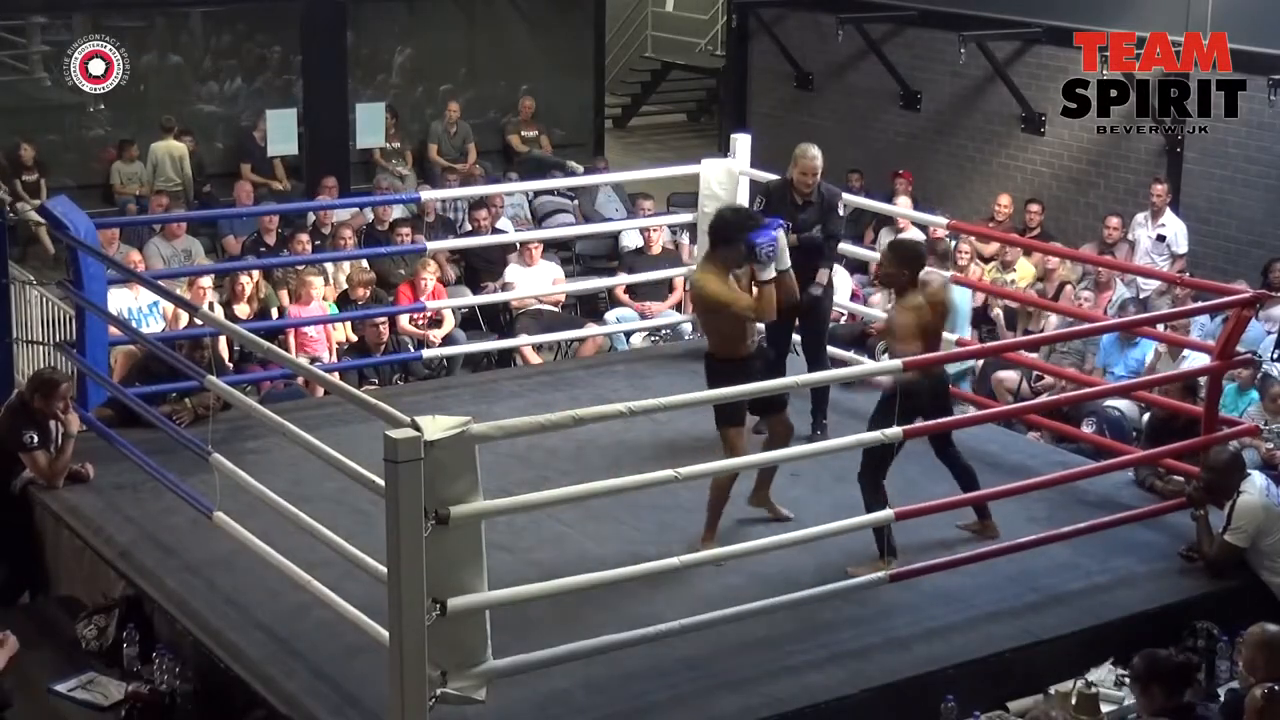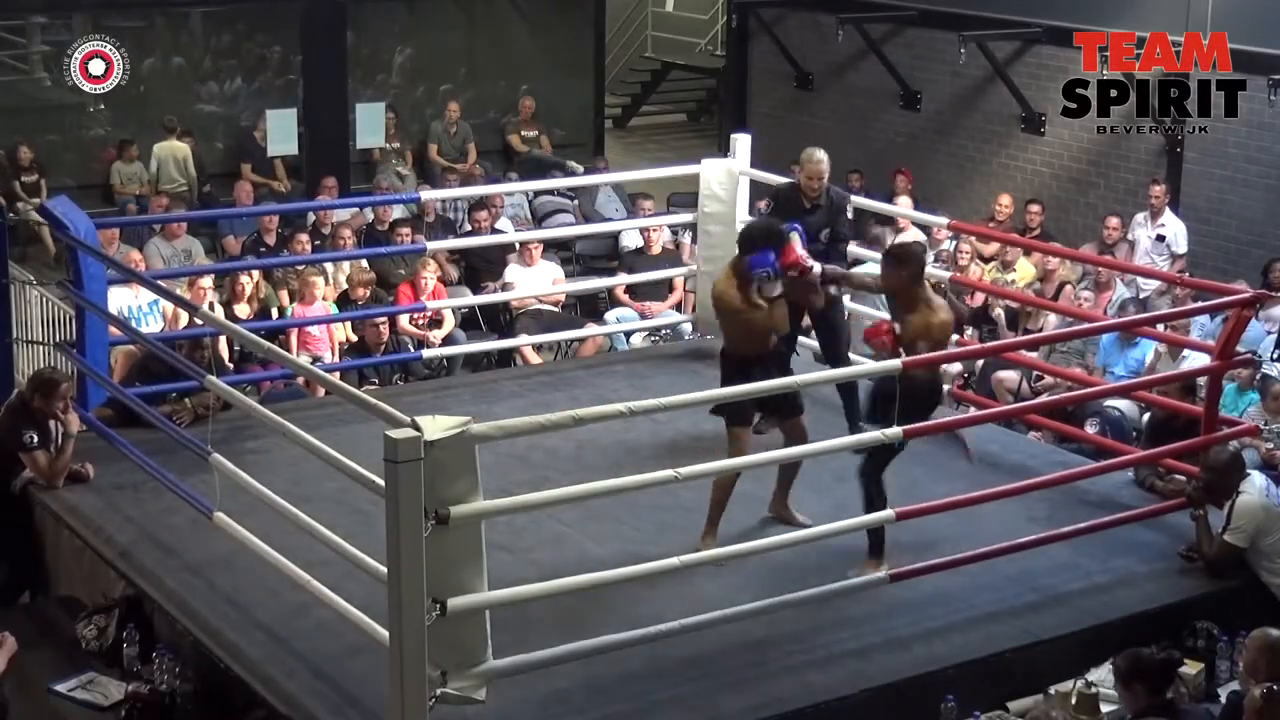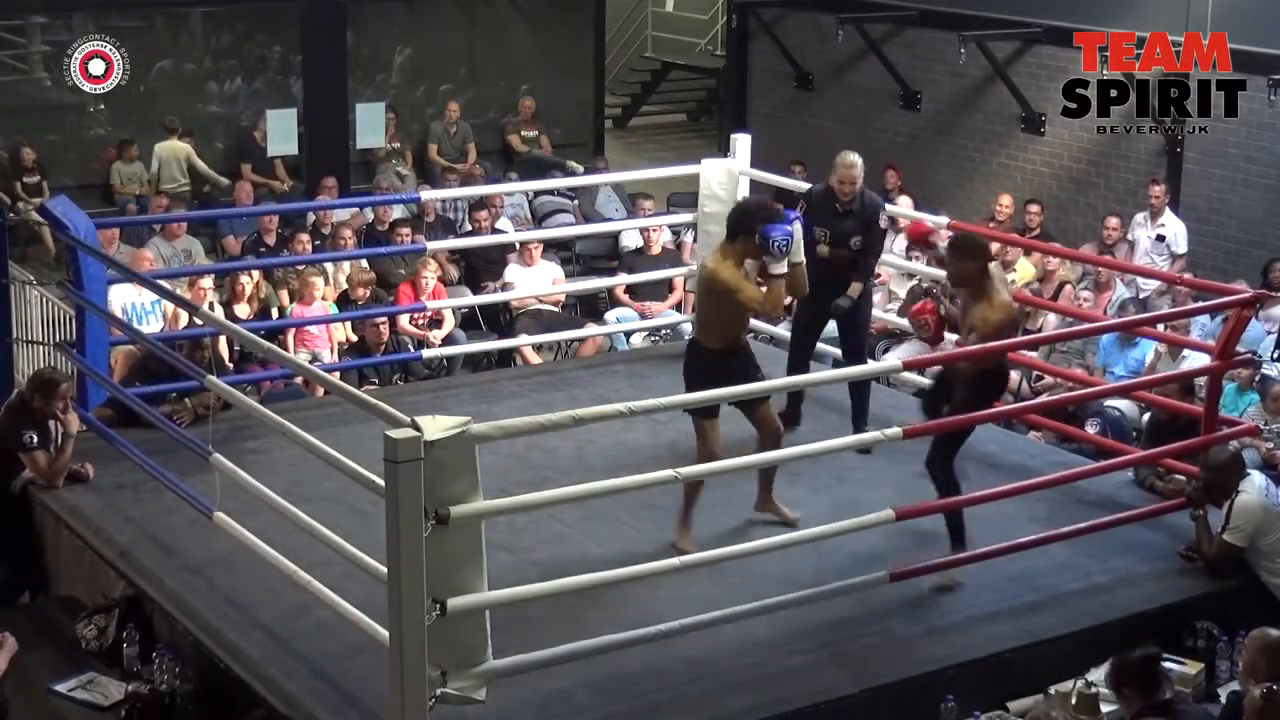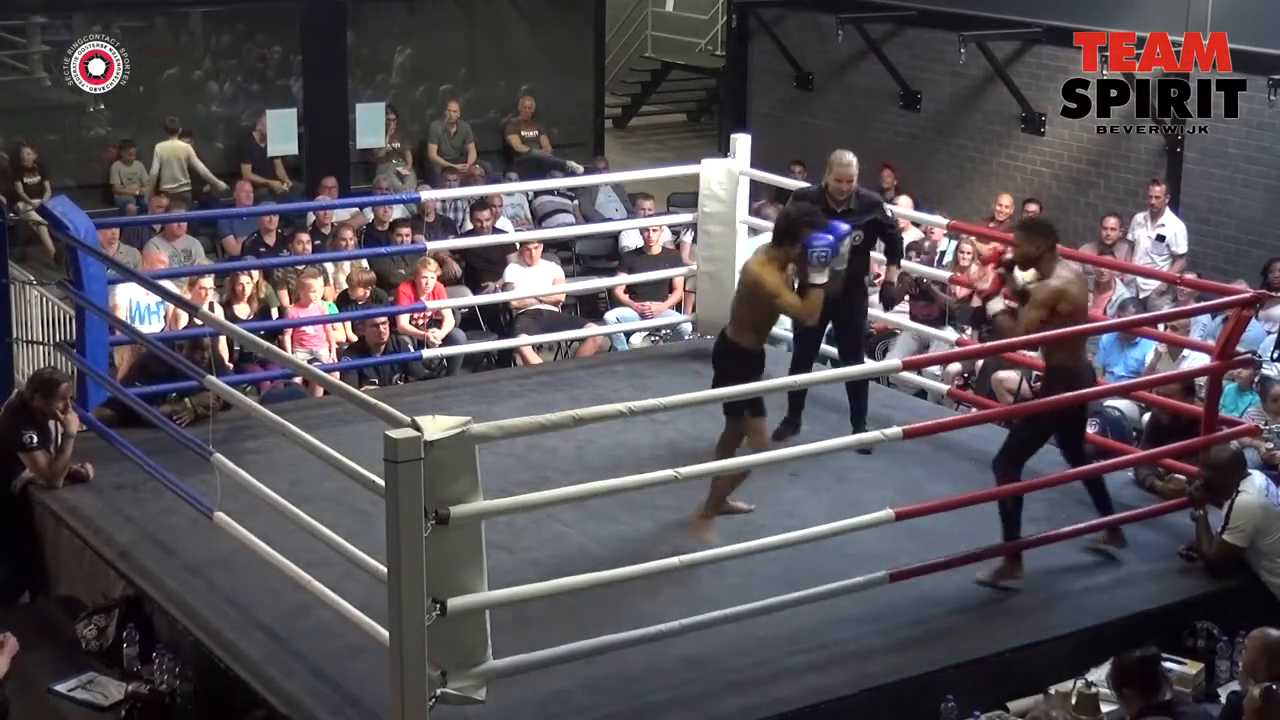
dt=0.4s
person 1, frame 1
left shoulder: (902, 316)
right shoulder: (935, 284)
left elbow: (909, 374)
left hip: (912, 392)
right hip: (936, 384)
left knee: (870, 474)
right knee: (947, 451)
left ankle: (886, 559)
right ankle: (985, 521)
person 1, frame 2
left shoulder: (938, 319)
right shoulder: (899, 286)
left elbow: (919, 373)
right elbow: (857, 280)
left wrist: (890, 352)
right wrist: (817, 271)
left hip: (919, 391)
right hip: (899, 377)
left knee: (871, 469)
right knee: (875, 414)
left ankle: (876, 557)
person 1, frame 3
left shoulder: (997, 311)
right shoulder: (981, 275)
left elbow: (962, 364)
left hip: (984, 379)
right hip: (970, 371)
left knee: (938, 462)
right knee: (932, 401)
left ankle: (959, 553)
person 1, frame 4
left shoulder: (1052, 287)
right shoulder: (1067, 272)
left elbow: (1013, 338)
right elbow: (1031, 307)
left wrist: (992, 300)
right wrist: (1010, 281)
left hip: (1061, 384)
right hip: (1080, 377)
left knee: (1006, 465)
right knee: (1076, 456)
left ankle: (1012, 563)
right ankle: (1114, 533)
person 2, frame 1
left shoulder: (738, 264)
right shoulder: (707, 283)
right elbow: (765, 314)
left wrist: (779, 256)
right wrist: (766, 268)
left hip: (756, 356)
right hip: (726, 367)
left knee: (783, 429)
right knee: (736, 456)
left ankle: (761, 495)
right ankle: (708, 538)
person 2, frame 2
left shoulder: (764, 268)
right shoulder: (726, 290)
left elbow: (815, 301)
right elbow: (780, 327)
right wrist: (772, 287)
left hip: (773, 357)
right hip: (741, 365)
left knee: (798, 436)
right knee: (739, 455)
left ankle: (780, 504)
right ankle: (709, 534)
person 2, frame 3
left shoulder: (746, 258)
right shoulder: (718, 270)
right elbow: (771, 308)
left wrist: (792, 253)
right wrist: (778, 263)
left hip: (738, 353)
right hip: (707, 359)
left knee: (773, 431)
right knee: (710, 451)
left ankle: (766, 500)
right ankle: (683, 527)
person 2, frame 4
left shoulder: (778, 260)
right shoulder: (762, 274)
left elbow: (817, 300)
right elbow: (808, 316)
left wrist: (826, 265)
right wrist: (819, 272)
left hip: (745, 353)
right hip: (737, 359)
left knee: (736, 431)
right knee: (759, 446)
left ankle: (717, 499)
right ankle: (704, 518)
person 3, frame 1
left shoulder: (831, 197)
right shoulder: (772, 192)
left elbow: (831, 245)
left wrist: (819, 284)
right wrist: (795, 240)
left hip: (815, 284)
left knee: (816, 352)
right knee: (775, 349)
left ankle: (819, 421)
person 3, frame 2
left shoulder: (839, 200)
right shoulder: (781, 196)
left elbow: (839, 247)
right wrist: (802, 250)
left knee: (837, 354)
right knee: (780, 349)
left ankle: (855, 423)
person 3, frame 3
left shoulder: (874, 207)
right shoulder: (814, 197)
left elbow: (870, 258)
right elbow: (798, 239)
left wrist: (850, 296)
right wrist: (831, 252)
left hip: (854, 292)
right hip: (816, 287)
left knee: (856, 359)
right knee: (799, 350)
left ankle: (860, 427)
right ankle: (792, 412)
person 3, frame 4
left shoulder: (870, 204)
right shoulder: (805, 199)
left elbow: (894, 242)
left wrist: (890, 281)
left hip: (851, 291)
left knee: (853, 359)
right knee: (802, 355)
left ankle: (860, 427)
right ankle: (792, 418)
person 4, frame 1
left shoulder: (41, 412)
right shoulder: (20, 424)
left elbow: (51, 462)
right elbow: (53, 479)
left wrist: (74, 470)
right wrist: (70, 434)
left knee: (28, 562)
right knee: (23, 568)
person 4, frame 2
left shoulder: (42, 413)
right shoulder: (20, 424)
left elbow: (51, 462)
right elbow: (53, 479)
left wrist: (74, 470)
right wrist: (70, 434)
left knee: (29, 562)
right knee: (23, 568)
person 4, frame 3
left shoulder: (41, 412)
right shoulder: (20, 423)
left elbow: (51, 463)
right elbow: (53, 479)
left wrist: (74, 470)
right wrist: (70, 434)
left knee: (30, 563)
right knee: (23, 568)
person 4, frame 4
left shoulder: (41, 412)
right shoulder: (20, 423)
left elbow: (51, 462)
right elbow: (52, 479)
left wrist: (74, 470)
right wrist: (70, 434)
left knee: (29, 563)
right knee: (23, 569)
